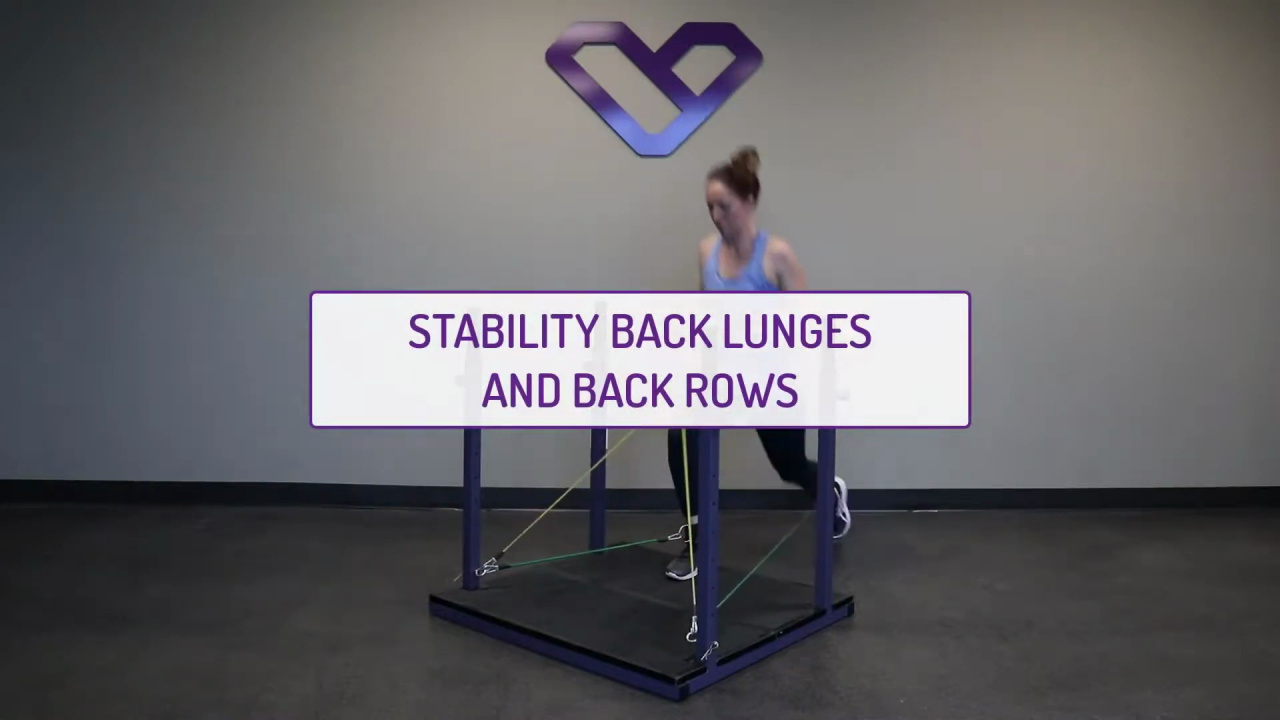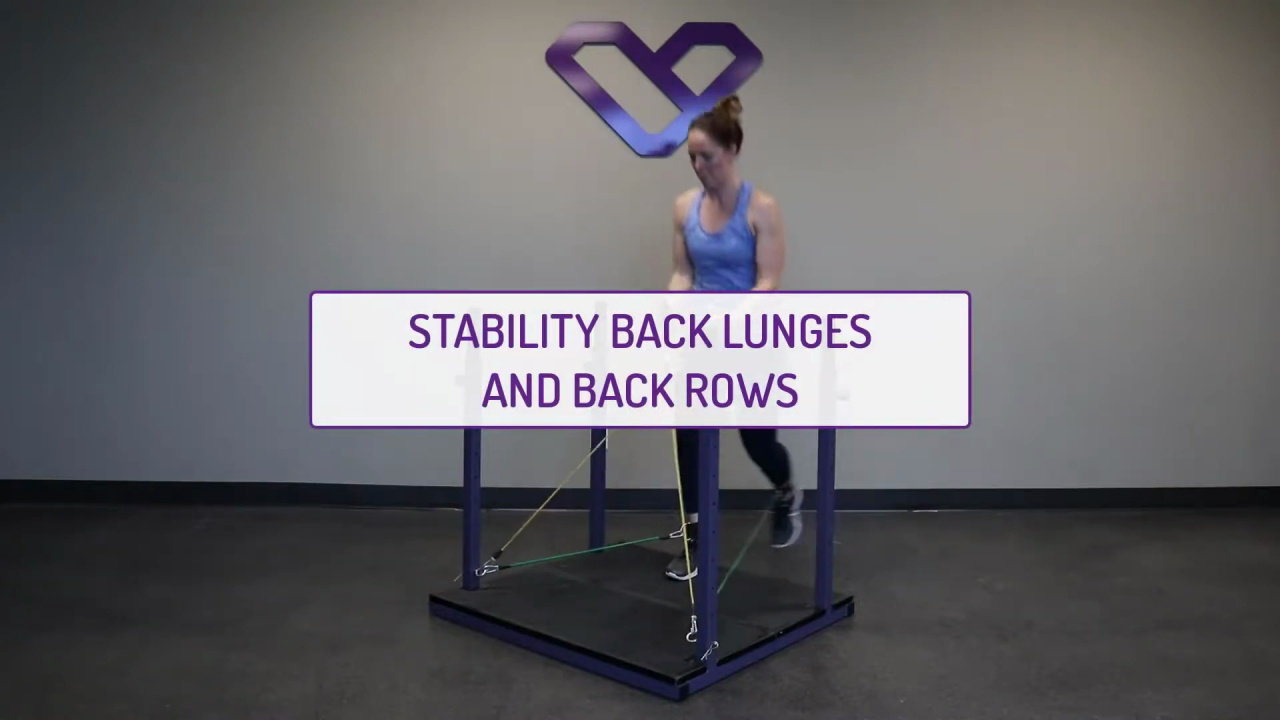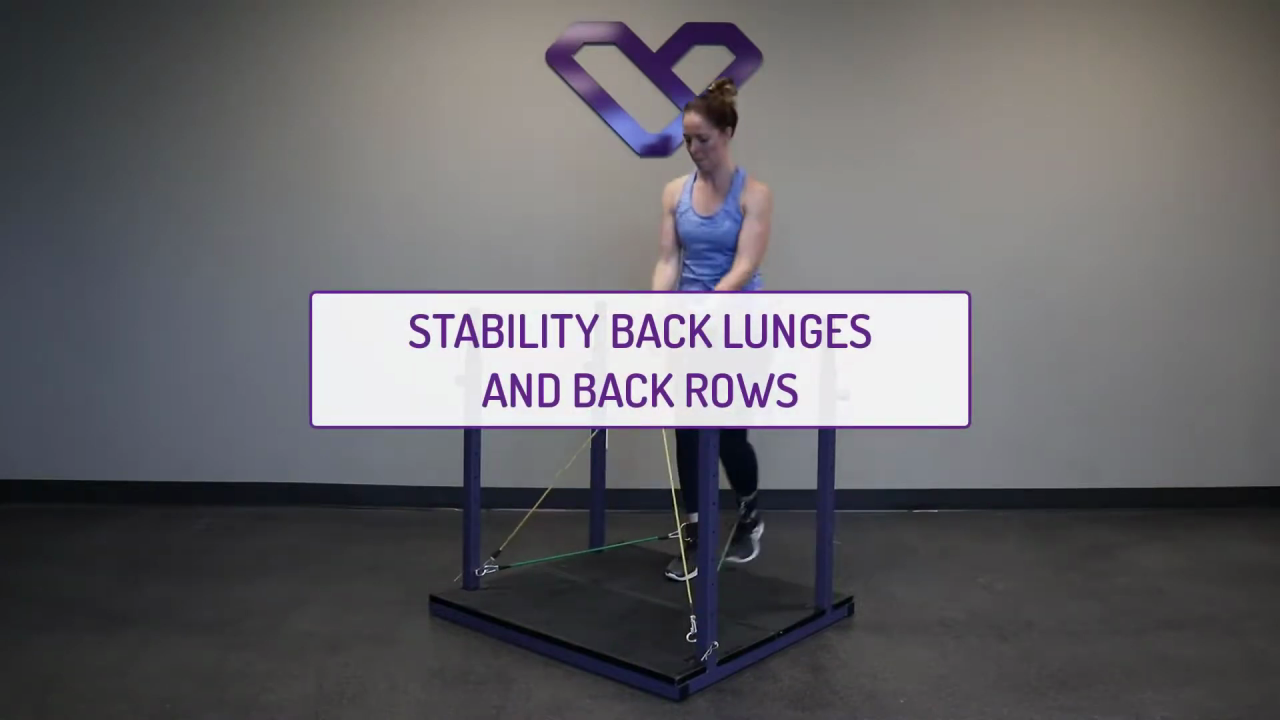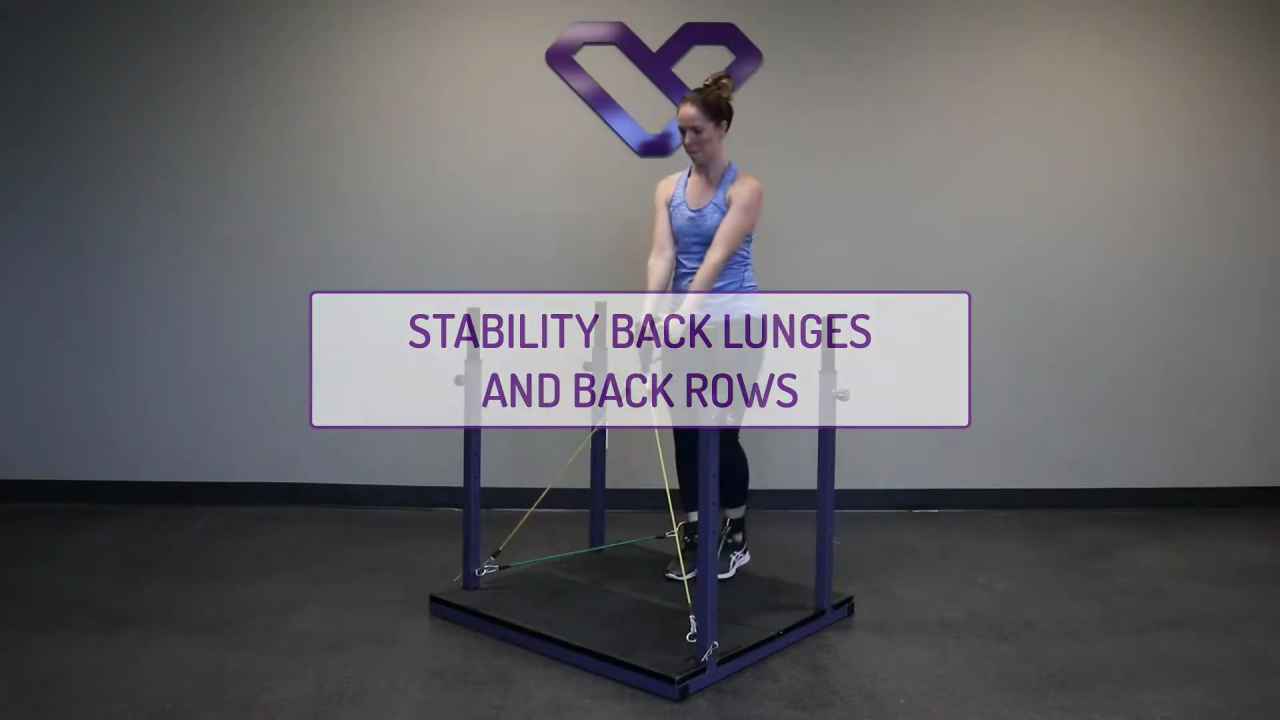
dt=0.2s
person 1, frame 1
left shoulder: (778, 255)
right shoulder: (708, 251)
left knee: (789, 465)
right knee: (681, 433)
left ankle: (833, 492)
right ankle: (697, 540)
person 1, frame 2
left shoulder: (760, 207)
right shoulder: (684, 206)
left elbow: (769, 285)
right elbow: (682, 274)
left knee: (757, 438)
right knee: (688, 432)
left ankle: (787, 497)
right ankle: (694, 538)
person 1, frame 3
left shoulder: (753, 193)
right shoulder: (674, 192)
left elbow: (744, 268)
right elbow: (668, 261)
left knee: (728, 434)
right knee: (688, 434)
left ankle: (749, 516)
right ankle: (693, 537)
person 1, frame 4
left shoulder: (745, 189)
right shoulder: (668, 188)
left elbow: (717, 259)
right elbow: (661, 256)
left wrist: (682, 317)
right wrist: (650, 315)
left hip: (732, 325)
right hip: (683, 327)
left knee: (721, 434)
right knee: (686, 434)
left ankle: (736, 537)
right ankle: (692, 538)
